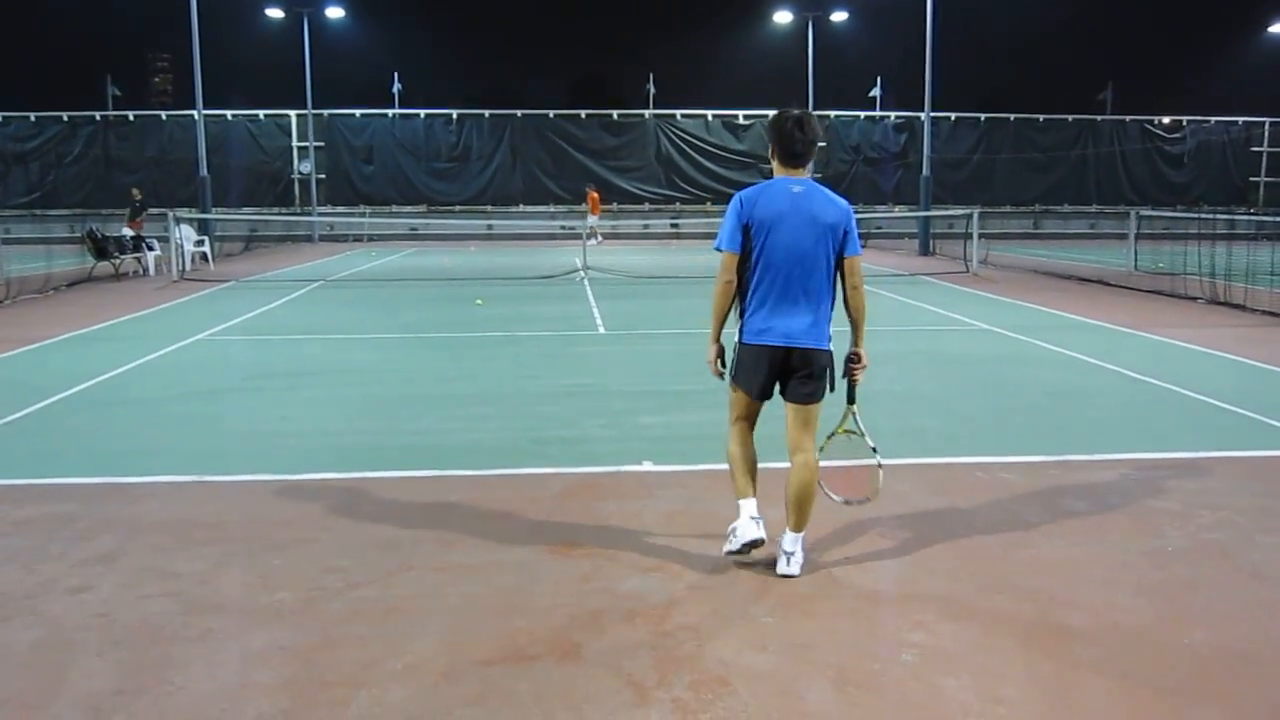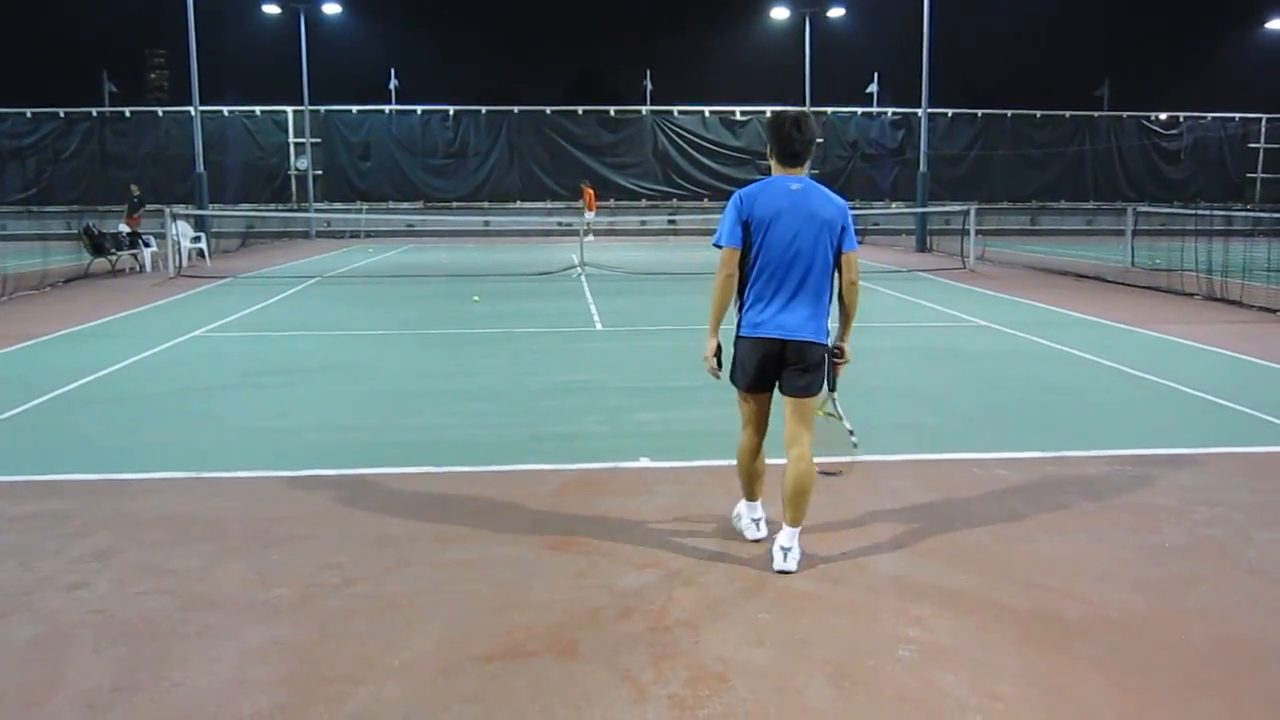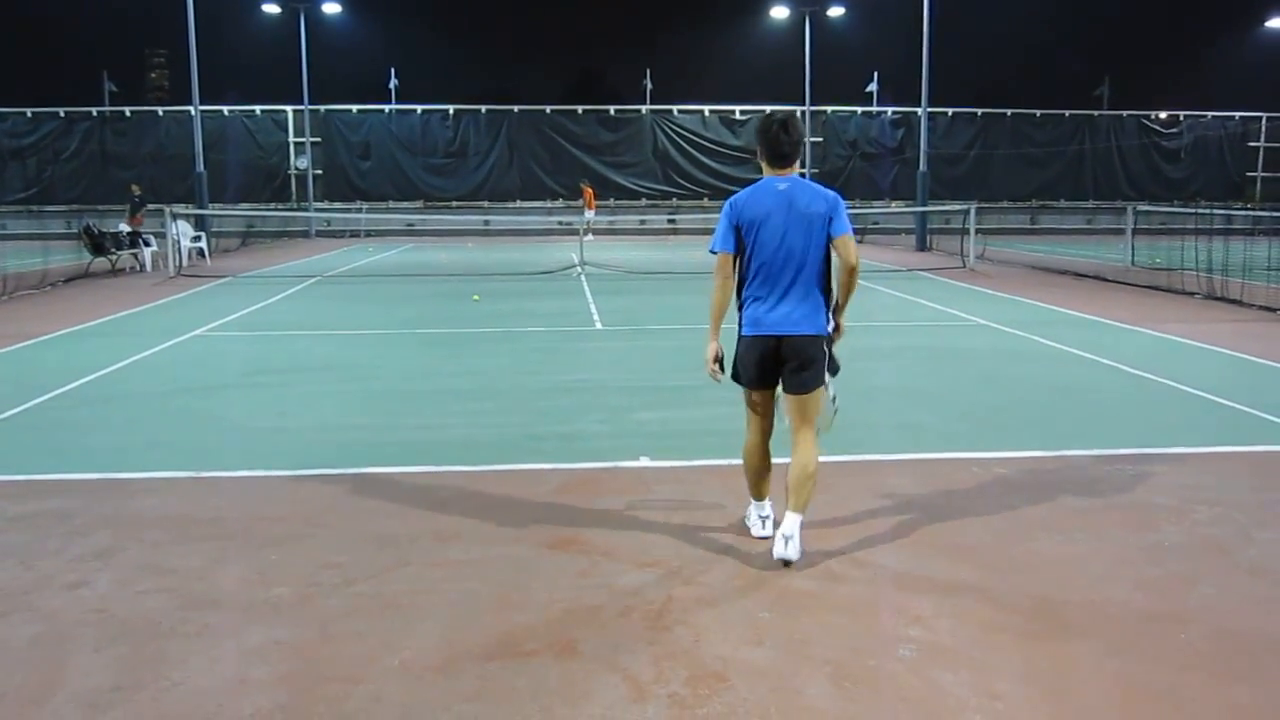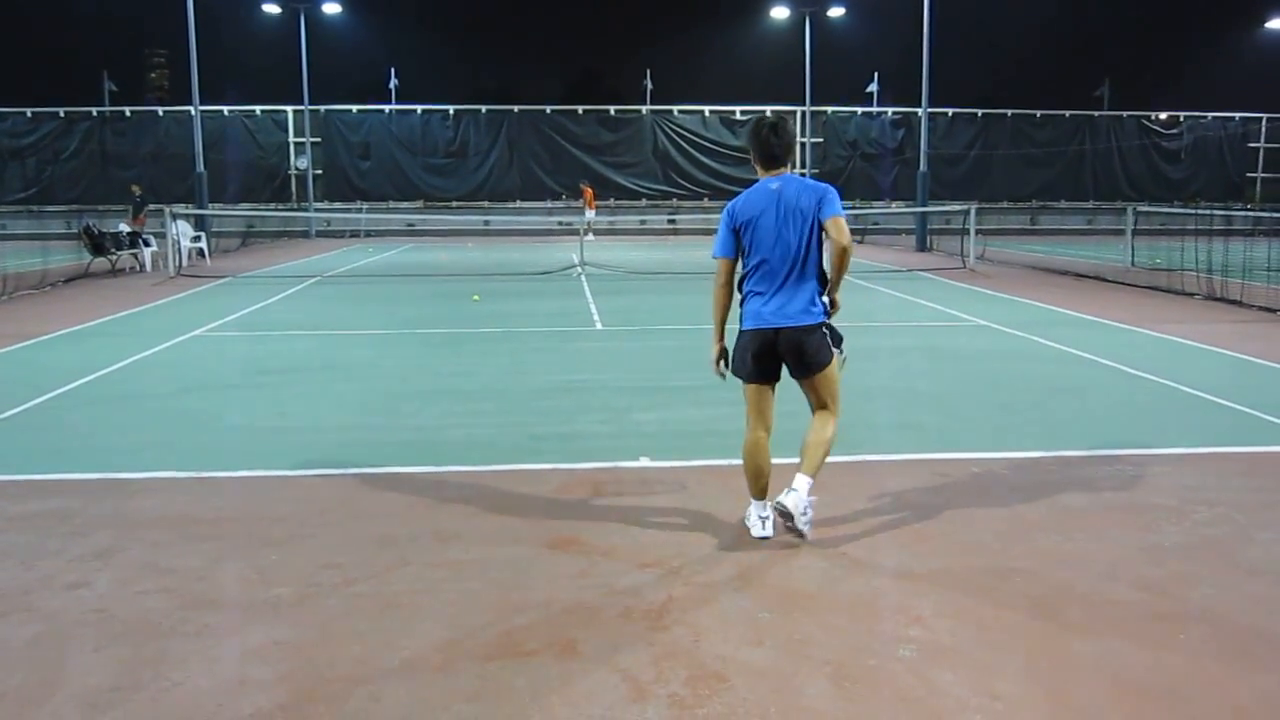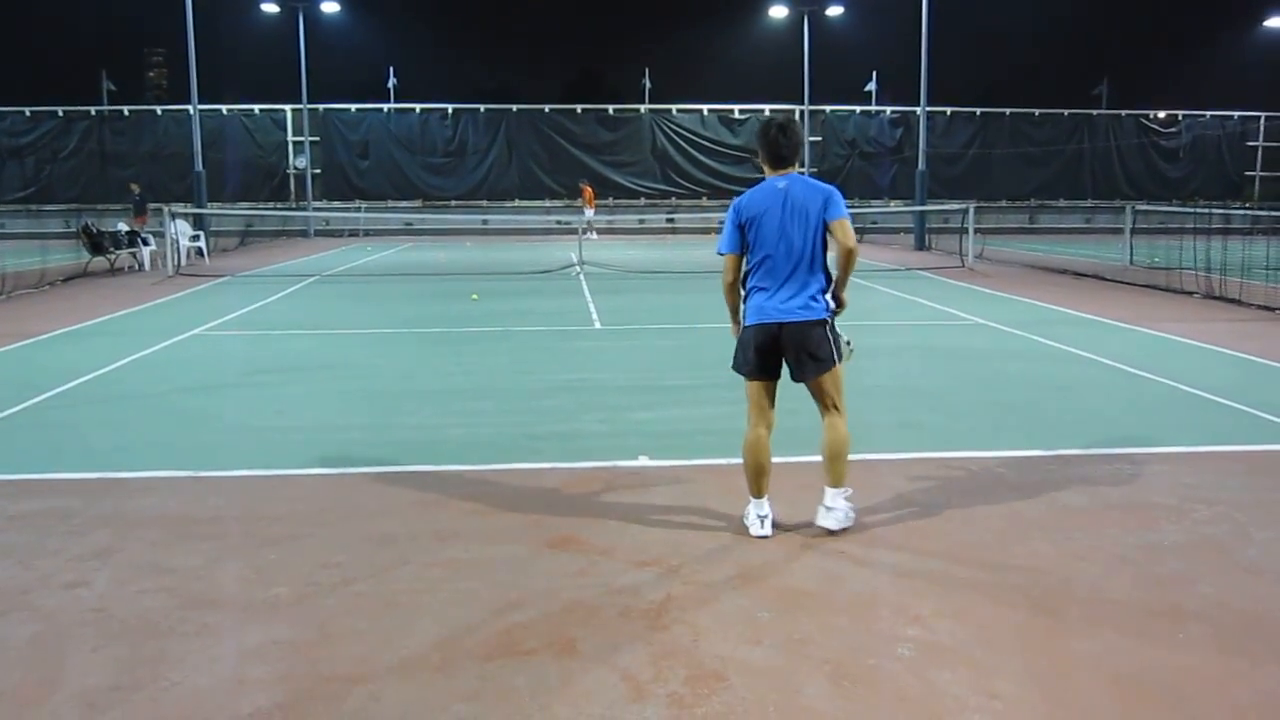
dt=0.2s
person 1, frame 1
left shoulder: (746, 202)
right shoulder: (839, 209)
left elbow: (727, 279)
right elbow: (854, 285)
left wrist: (715, 338)
right wrist: (859, 343)
left hip: (757, 340)
right hip: (812, 345)
left knee: (740, 427)
right knee: (802, 448)
left ankle: (748, 517)
right ankle: (792, 548)
person 1, frame 2
left shoulder: (746, 200)
right shoulder: (835, 207)
left elbow: (728, 273)
right elbow: (850, 280)
left wrist: (713, 334)
right wrist: (844, 336)
left hip: (755, 334)
right hip: (810, 338)
left knee: (752, 429)
right knee: (800, 442)
left ankle: (752, 514)
right ankle: (788, 543)
person 1, frame 3
left shoulder: (739, 204)
right shoulder: (827, 201)
left elbow: (724, 276)
right elbow: (850, 262)
left wrist: (714, 337)
right wrist: (838, 313)
left hip: (756, 332)
right hip: (808, 332)
left knee: (758, 429)
right knee: (805, 436)
left ankle: (760, 512)
right ankle: (790, 530)
person 1, frame 4
left shoulder: (737, 208)
right shoulder: (819, 194)
left elbow: (723, 280)
right elbow: (842, 242)
left wrist: (717, 338)
right wrist: (832, 290)
left hip: (755, 327)
right hip: (807, 323)
left knee: (758, 426)
right knee: (826, 411)
left ankle: (760, 512)
right ankle: (799, 491)
person 1, frame 5
left shoulder: (742, 205)
right shoulder: (824, 194)
left elbow: (730, 276)
right elbow: (847, 244)
left wrist: (736, 319)
right wrist: (839, 289)
left hip: (758, 323)
right hip: (810, 319)
left knee: (759, 422)
right knee: (833, 413)
left ankle: (759, 512)
right ankle: (834, 503)
